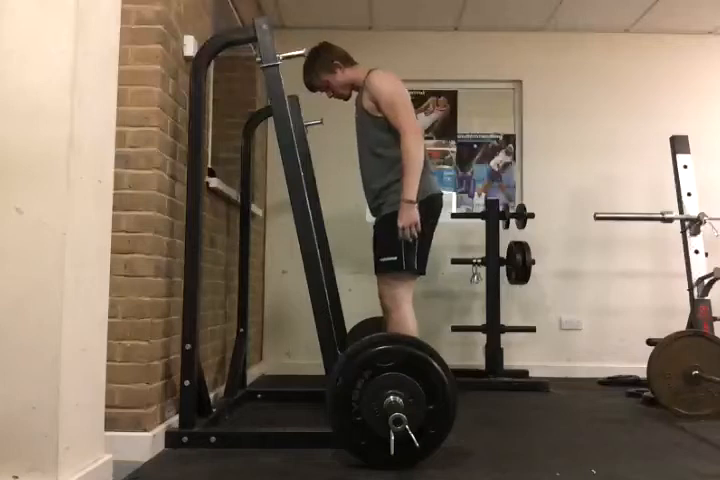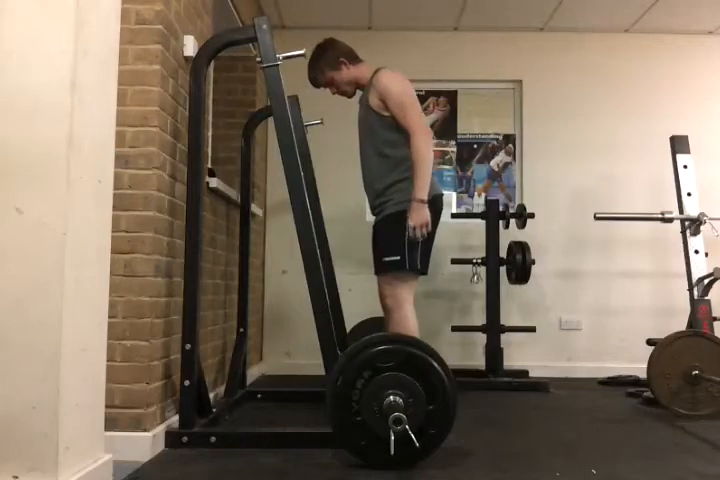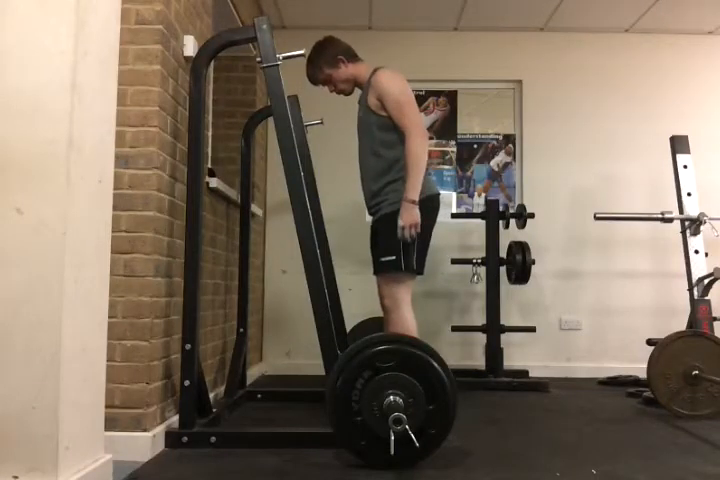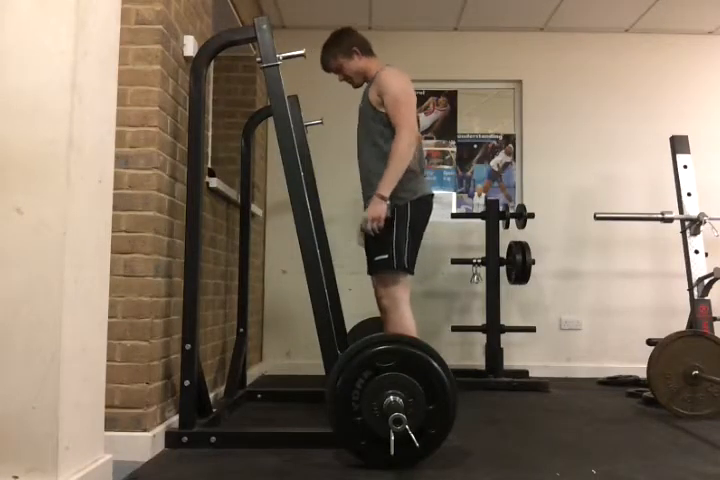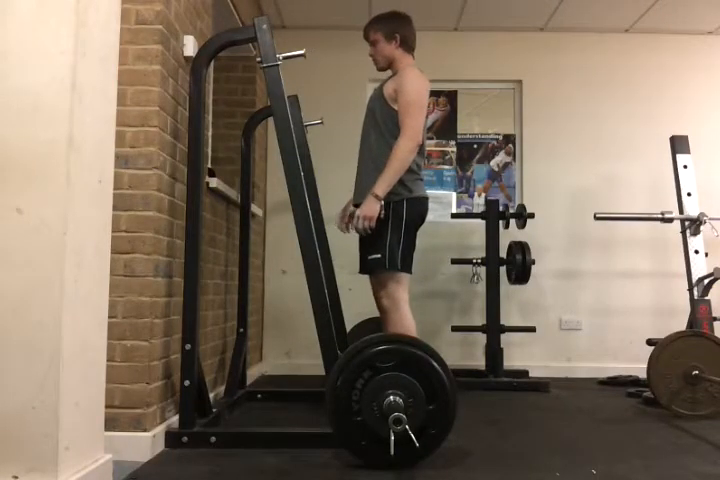
dt=0.7s
person 1, frame 1
left shoulder: (378, 81)
right shoulder: (365, 95)
left elbow: (412, 134)
left wrist: (409, 201)
left hip: (410, 203)
right hip: (393, 205)
left knee: (396, 296)
right knee: (391, 296)
person 1, frame 2
left shoulder: (385, 81)
right shoulder: (368, 96)
left elbow: (421, 135)
left wrist: (419, 200)
left hip: (408, 204)
right hip: (391, 207)
left knee: (397, 296)
right knee: (390, 297)
person 1, frame 3
left shoulder: (384, 80)
right shoulder: (367, 95)
left elbow: (417, 135)
left wrist: (410, 201)
left hip: (406, 205)
right hip: (388, 207)
left knee: (395, 296)
right knee: (390, 297)
person 1, frame 4
left shoulder: (389, 78)
right shoulder: (374, 90)
left elbow: (407, 135)
left wrist: (380, 195)
left hip: (401, 201)
right hip: (390, 203)
left knee: (393, 294)
right knee: (386, 295)
person 1, frame 5
left shoulder: (410, 78)
right shoulder: (393, 85)
left elbow: (410, 139)
left wrist: (375, 196)
right wrist: (358, 199)
left hip: (395, 201)
right hip: (384, 202)
left knee: (393, 295)
right knee: (386, 295)
